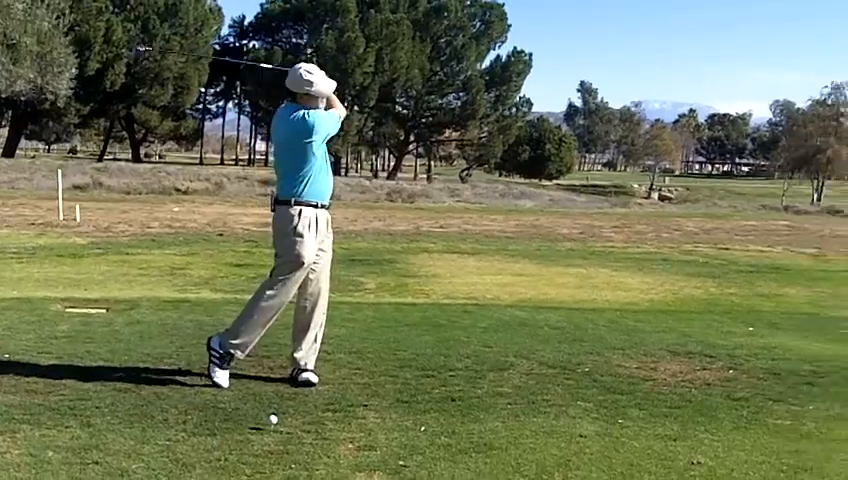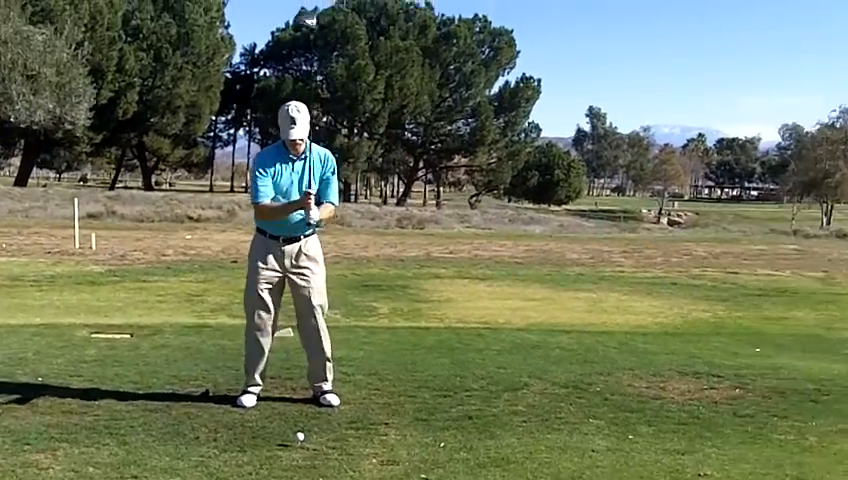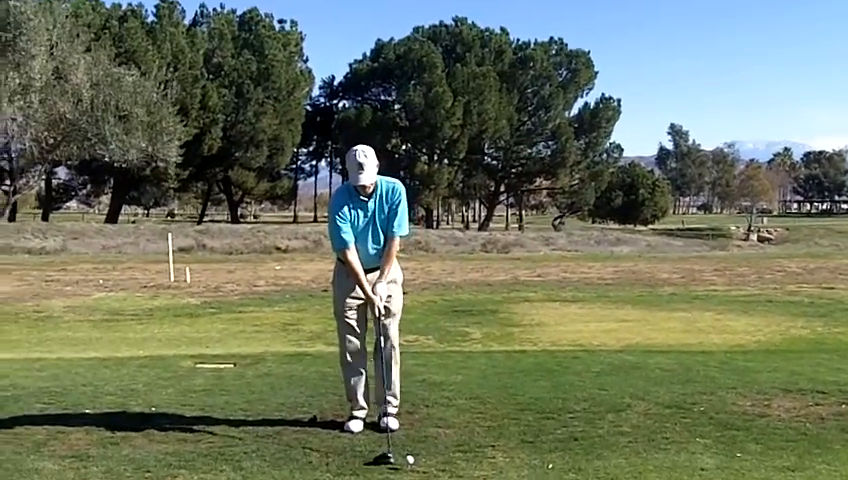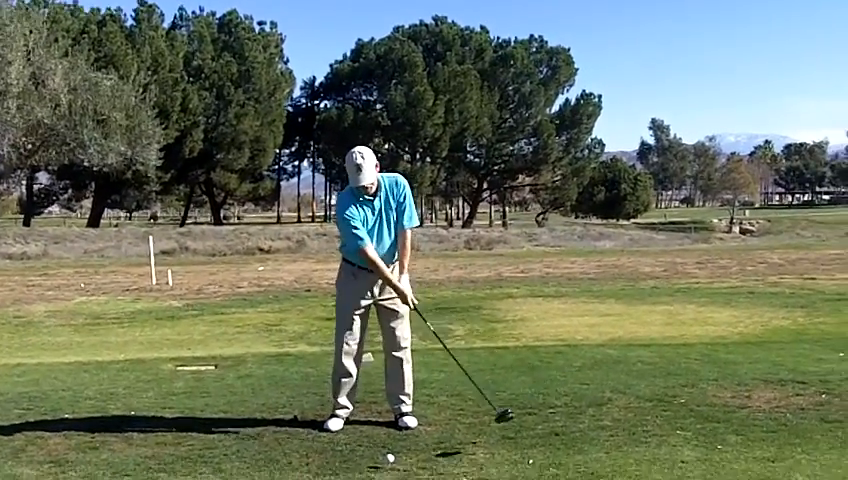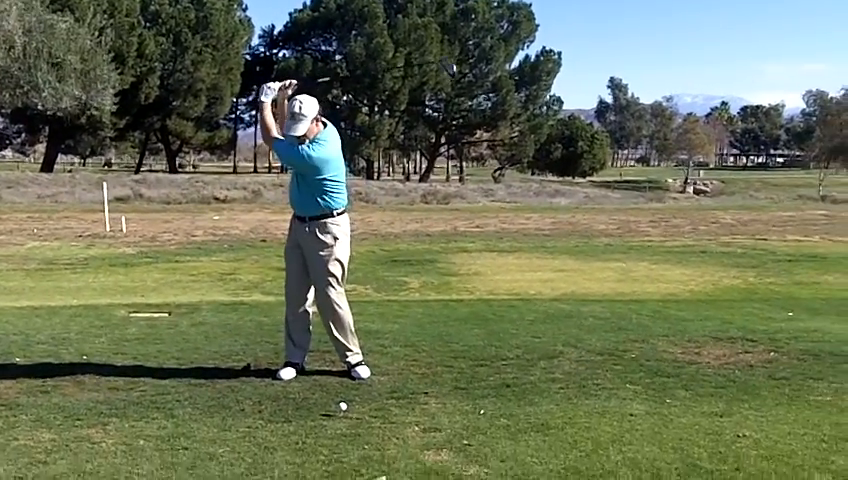
dt=1s
person 1, frame 1
left shoulder: (288, 113)
right shoulder: (309, 122)
left elbow: (329, 111)
right elbow: (340, 111)
left wrist: (320, 84)
right wrist: (325, 94)
left hip: (316, 216)
right hip: (301, 218)
left knee: (315, 295)
right knee: (281, 288)
left ankle: (303, 364)
right ankle: (225, 347)
person 1, frame 2
left shoulder: (325, 159)
right shoulder: (264, 159)
left elbow: (330, 207)
right elbow: (260, 208)
left wrist: (318, 213)
right wrist: (295, 206)
left hip: (305, 247)
right hip: (267, 247)
left knee: (314, 315)
right knee: (260, 318)
left ankle: (322, 385)
right ankle: (253, 384)
person 1, frame 3
left shoulder: (394, 190)
right shoulder: (339, 200)
left elbow: (394, 240)
right elbow: (347, 251)
left wrist: (382, 283)
right wrist: (368, 294)
left hip: (386, 272)
right hip: (349, 275)
left knee: (389, 341)
right knee: (351, 345)
left ankle: (388, 408)
right ankle: (358, 409)
person 1, frame 4
left shoulder: (399, 186)
right shoulder: (346, 203)
left elbow: (405, 234)
right elbow: (365, 252)
left wrist: (402, 276)
right wrist: (396, 287)
left hip: (392, 272)
right hip: (355, 275)
left knee: (399, 343)
right knee: (348, 345)
left ankle: (402, 407)
right ankle: (341, 408)
person 1, frame 5
left shoulder: (312, 155)
right shoulder: (325, 128)
left elbow: (271, 139)
right elbow: (284, 134)
left wrist: (264, 102)
right wrist: (282, 100)
left hip: (327, 228)
right hip: (300, 224)
left knee: (329, 295)
right knee: (296, 295)
left ankle: (353, 358)
right ankle: (295, 358)
